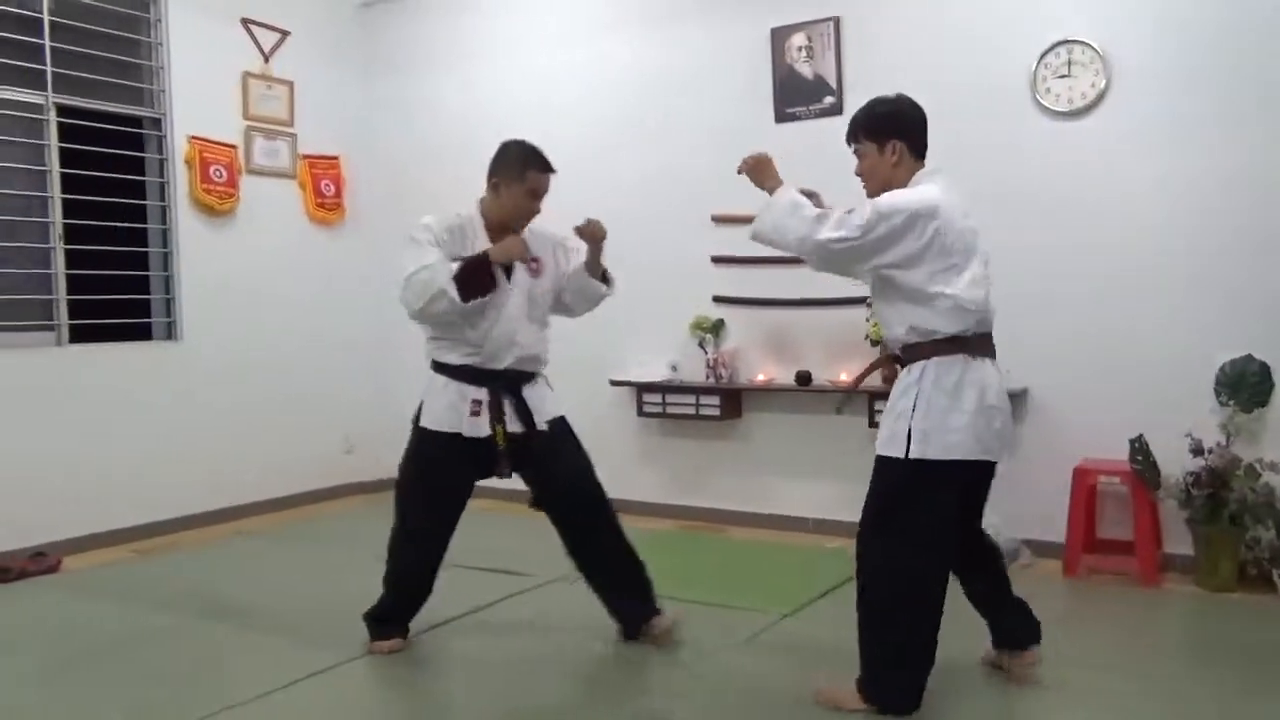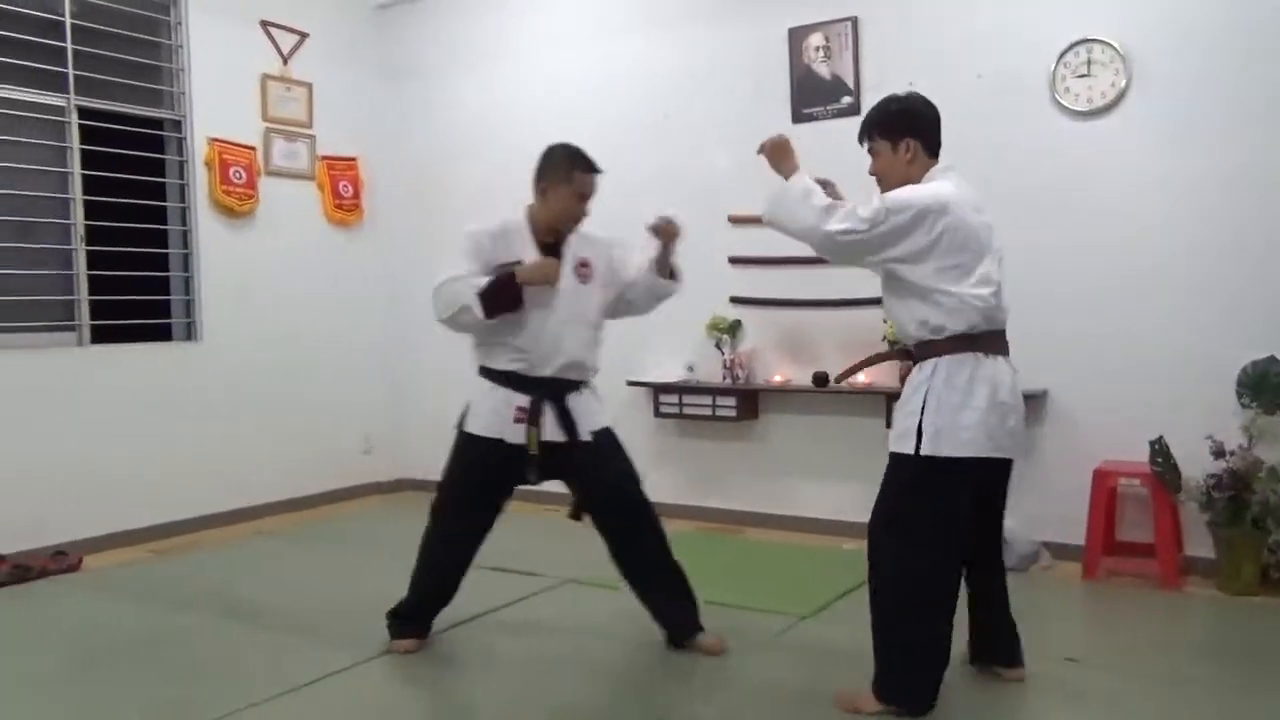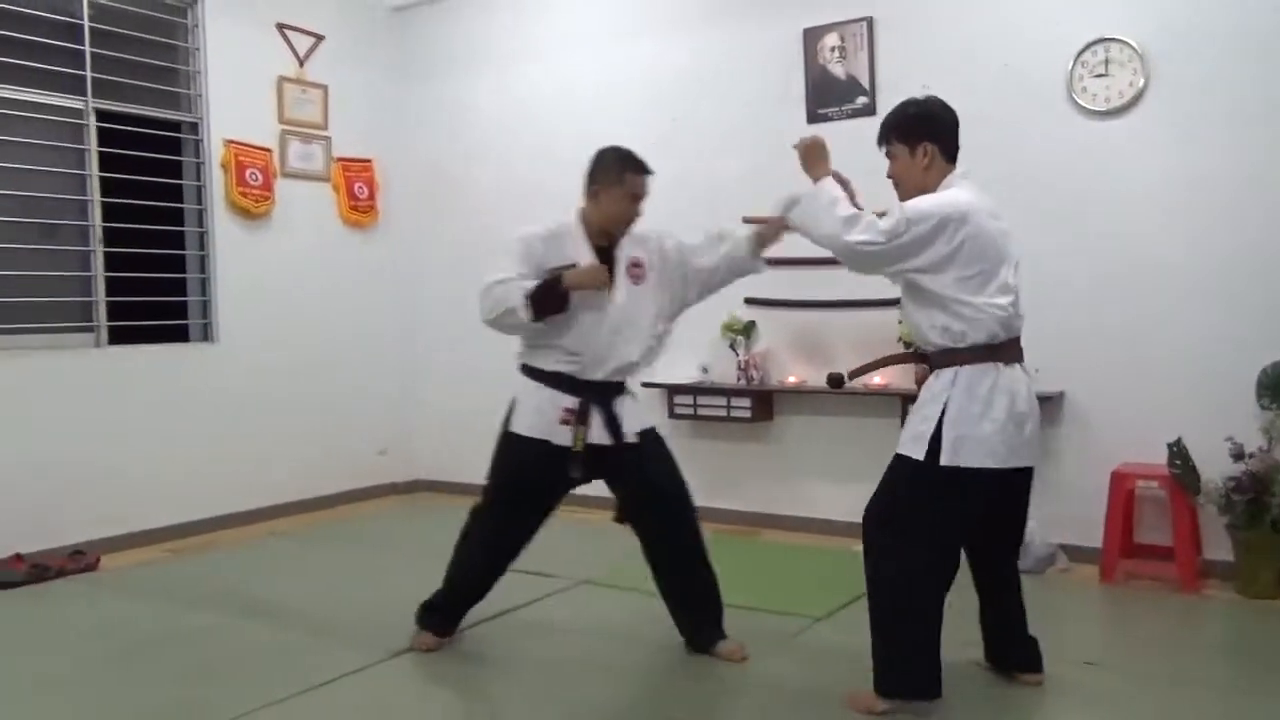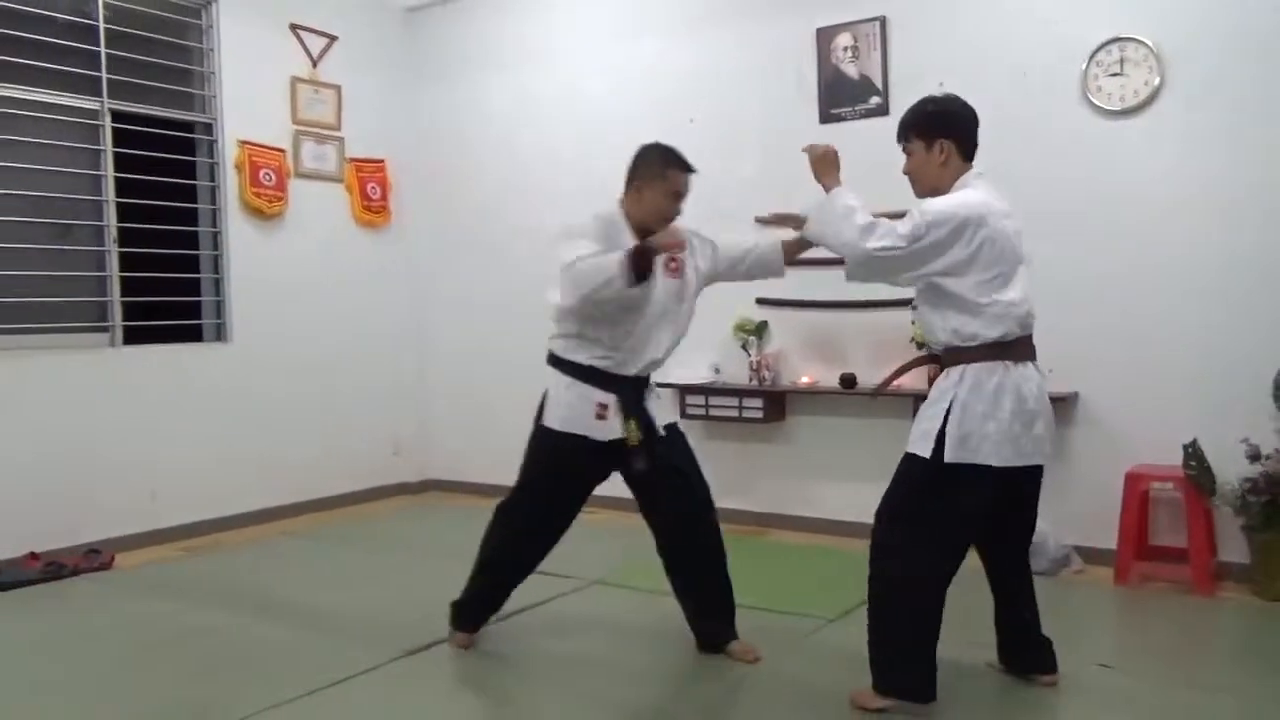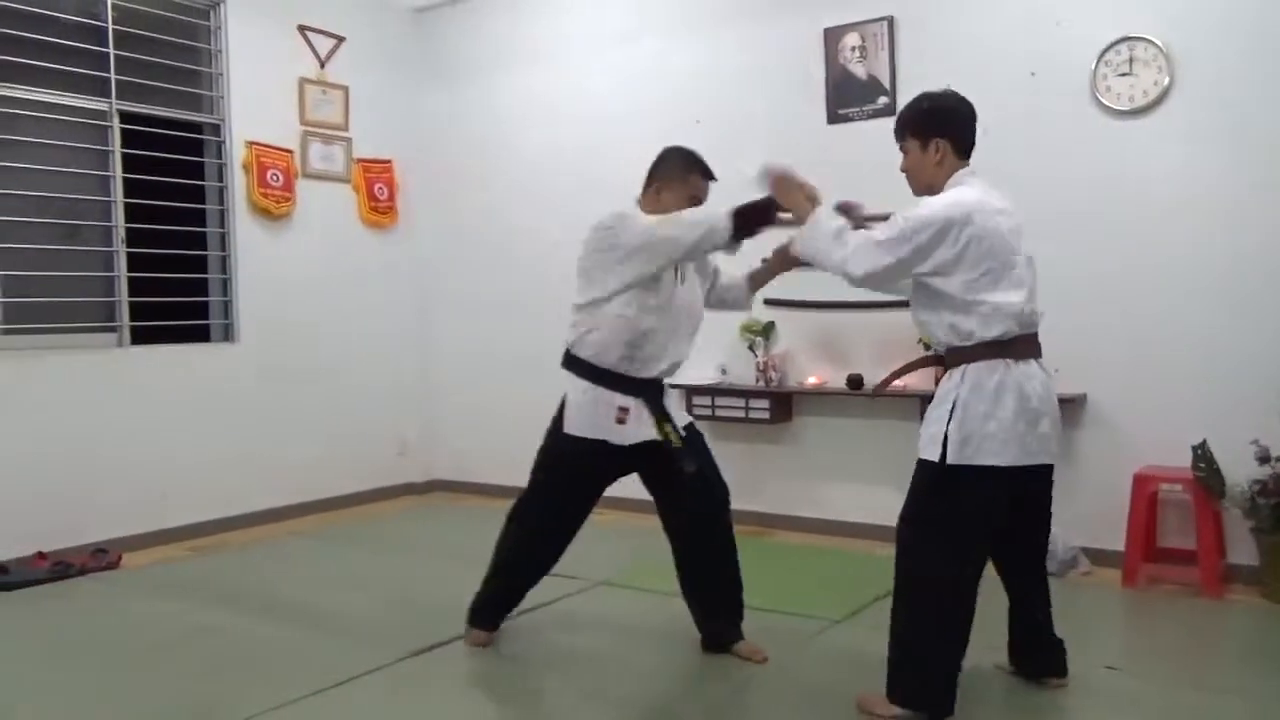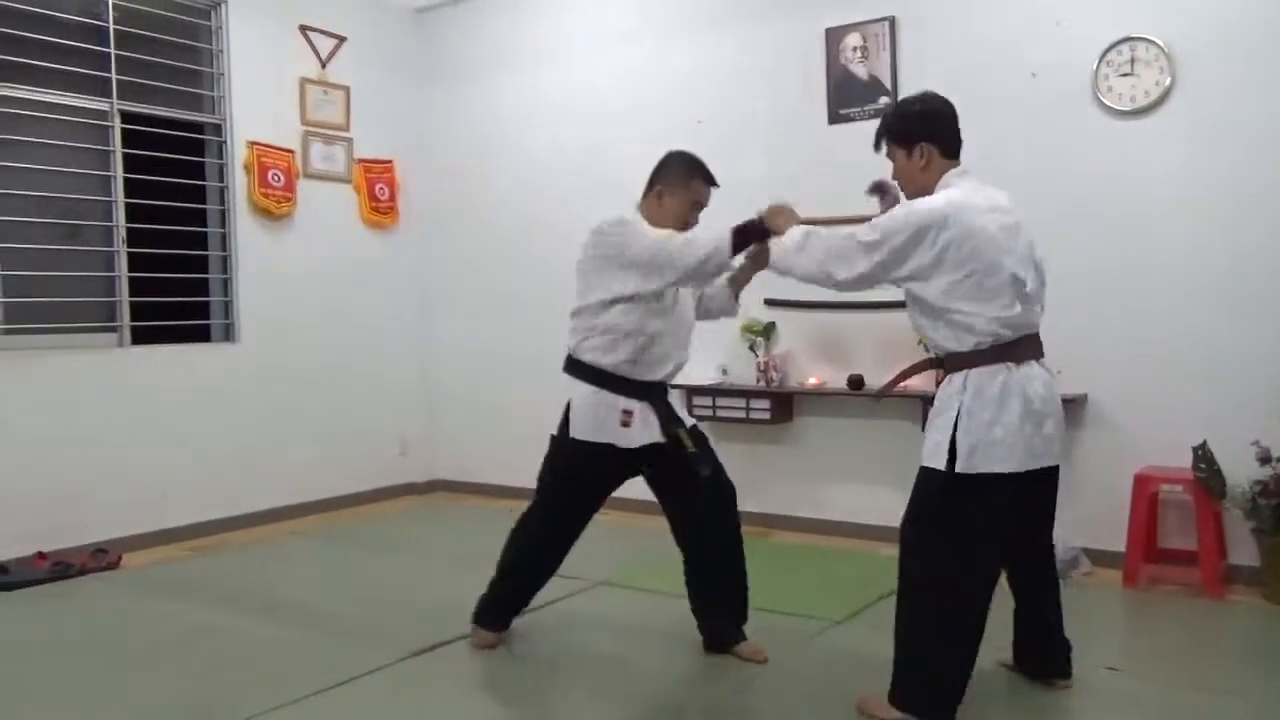
dt=0.1s
person 1, frame 1
left shoulder: (913, 208)
right shoulder: (935, 206)
left elbow: (827, 244)
right elbow: (858, 251)
left wrist: (775, 189)
right wrist: (798, 201)
left hip: (940, 391)
right hip: (973, 386)
left knee: (893, 541)
right knee: (954, 529)
right ankle: (1015, 637)
person 1, frame 2
left shoulder: (922, 205)
right shoulder: (954, 202)
left elbow: (836, 233)
right elbow: (866, 238)
left wrist: (790, 173)
right wrist: (832, 200)
left hip: (951, 387)
right hip: (985, 384)
left knee: (905, 539)
right knee: (972, 530)
right ankle: (997, 650)
person 1, frame 3
left shoulder: (941, 214)
right shoulder: (968, 209)
left elbow: (862, 242)
right elbow: (888, 245)
left wrist: (823, 179)
right wrist: (823, 207)
left hip: (968, 397)
right hip: (1005, 393)
left knee: (899, 534)
right knee: (991, 538)
right ankle: (1016, 654)
person 1, frame 4
left shoulder: (957, 214)
right shoulder: (983, 207)
left elbow: (875, 249)
right elbow: (897, 253)
left wrist: (832, 187)
right wrist: (816, 225)
left hip: (977, 393)
right hip: (1016, 390)
left knee: (907, 534)
right knee: (1004, 537)
left ankle: (901, 679)
right ankle: (1029, 655)
person 1, frame 5
left shoulder: (942, 215)
right shoulder: (993, 206)
left elbow: (864, 263)
right elbow: (907, 265)
left wrist: (809, 210)
right wrist: (871, 227)
left hip: (980, 393)
right hip: (1026, 387)
left knee: (933, 547)
right knee: (1020, 539)
right ankle: (1040, 657)
person 1, frame 6
left shoulder: (928, 217)
right shoulder: (996, 205)
left elbow: (842, 265)
left wrist: (786, 233)
right wrist: (895, 220)
left hip: (982, 398)
right hip: (1028, 390)
left knee: (939, 551)
right knee: (1025, 540)
right ankle: (1045, 657)
person 2, frame 1
left shoulder: (541, 242)
right shoulder: (439, 233)
left elbow: (576, 300)
right elbow: (420, 298)
left wrist: (594, 255)
right wrist: (489, 262)
left hip: (525, 399)
right hip: (456, 399)
left knee: (581, 500)
right knee: (421, 515)
left ankle: (637, 612)
right ankle: (390, 621)
person 2, frame 2
left shoulder: (596, 249)
right shoulder: (488, 242)
left elbow: (639, 297)
right elbow: (450, 307)
left wrist: (663, 253)
right wrist: (515, 280)
left hip: (571, 407)
right hip: (502, 406)
left knee: (626, 508)
right knee: (457, 517)
left ankle: (682, 622)
right ankle: (412, 620)
person 2, frame 3
left shoulder: (651, 250)
right shoulder: (543, 245)
left elbow: (712, 264)
right elbow: (497, 307)
left wrist: (770, 233)
right wrist: (562, 283)
left hip: (612, 409)
right hip: (548, 407)
left knee: (669, 512)
right knee: (502, 517)
left ankle: (704, 629)
right ankle: (440, 616)
person 2, frame 4
left shoulder: (683, 246)
right shoulder: (590, 233)
left elbow: (739, 258)
right elbow: (587, 288)
left wrist: (801, 243)
right wrist: (649, 252)
left hip: (637, 404)
right hip: (578, 401)
left knee: (690, 510)
right knee: (531, 513)
left ankle: (716, 629)
right ankle: (470, 614)
person 2, frame 5
left shoulder: (678, 248)
right shoulder: (618, 231)
left elbow: (720, 291)
right elbow: (698, 231)
left wrist: (771, 269)
right wrist: (774, 208)
left hip: (650, 405)
right hip: (596, 402)
left knee: (704, 507)
right knee: (546, 512)
left ankle: (722, 628)
right ankle: (488, 611)
person 2, frame 6
left shoulder: (670, 255)
right shoulder: (614, 236)
left elbow: (705, 301)
right elbow: (692, 251)
left wrist: (749, 268)
right wrist: (760, 231)
left hip: (655, 406)
right hip: (600, 404)
left knee: (713, 505)
right knee: (554, 517)
left ankle: (724, 629)
right ankle: (495, 612)
